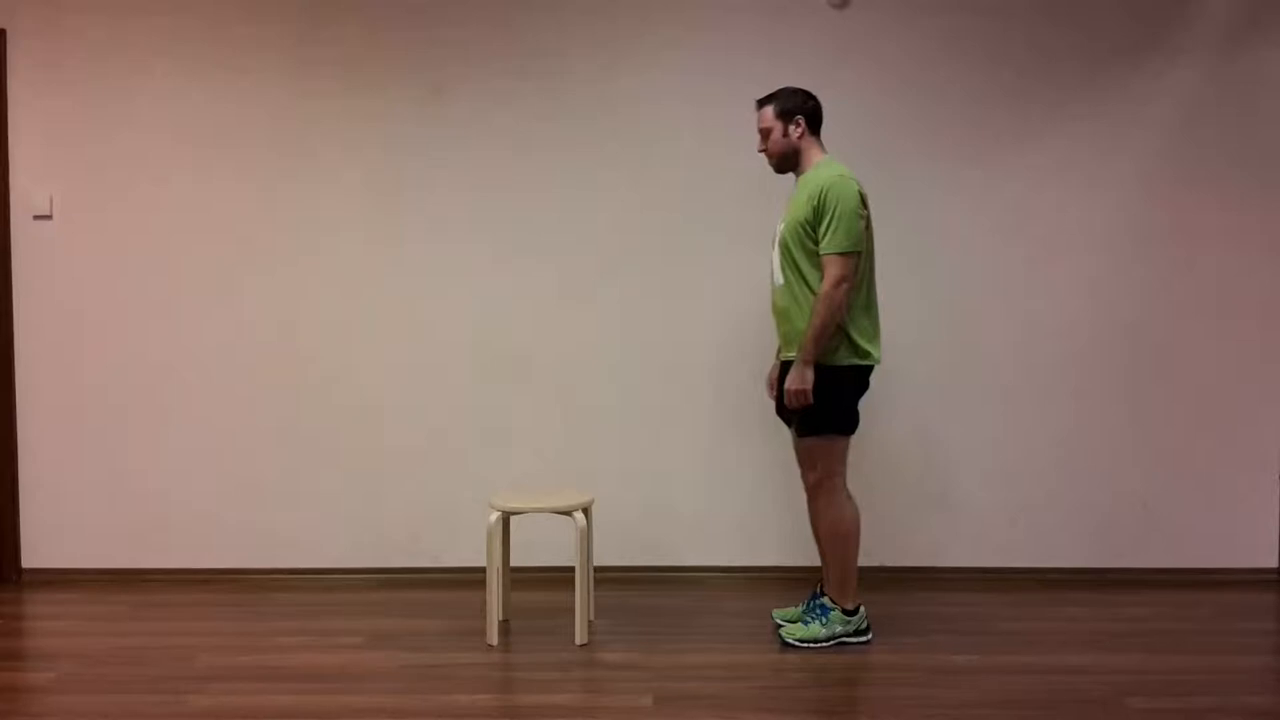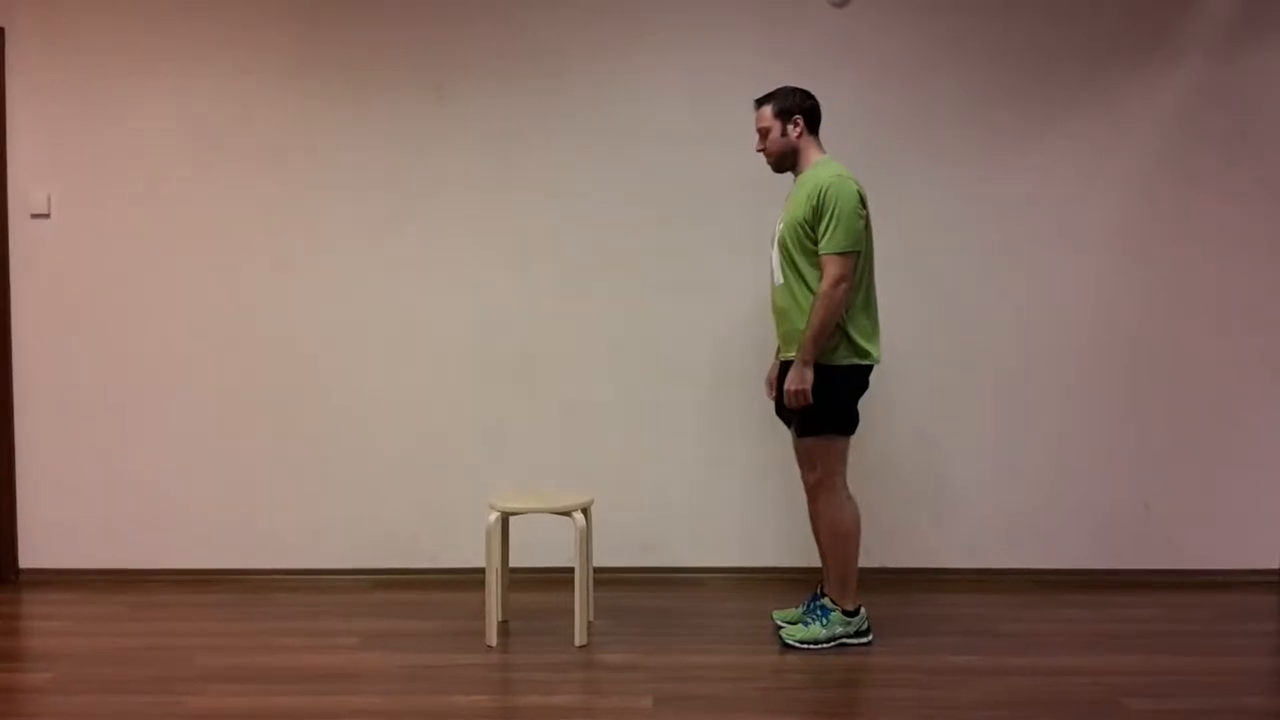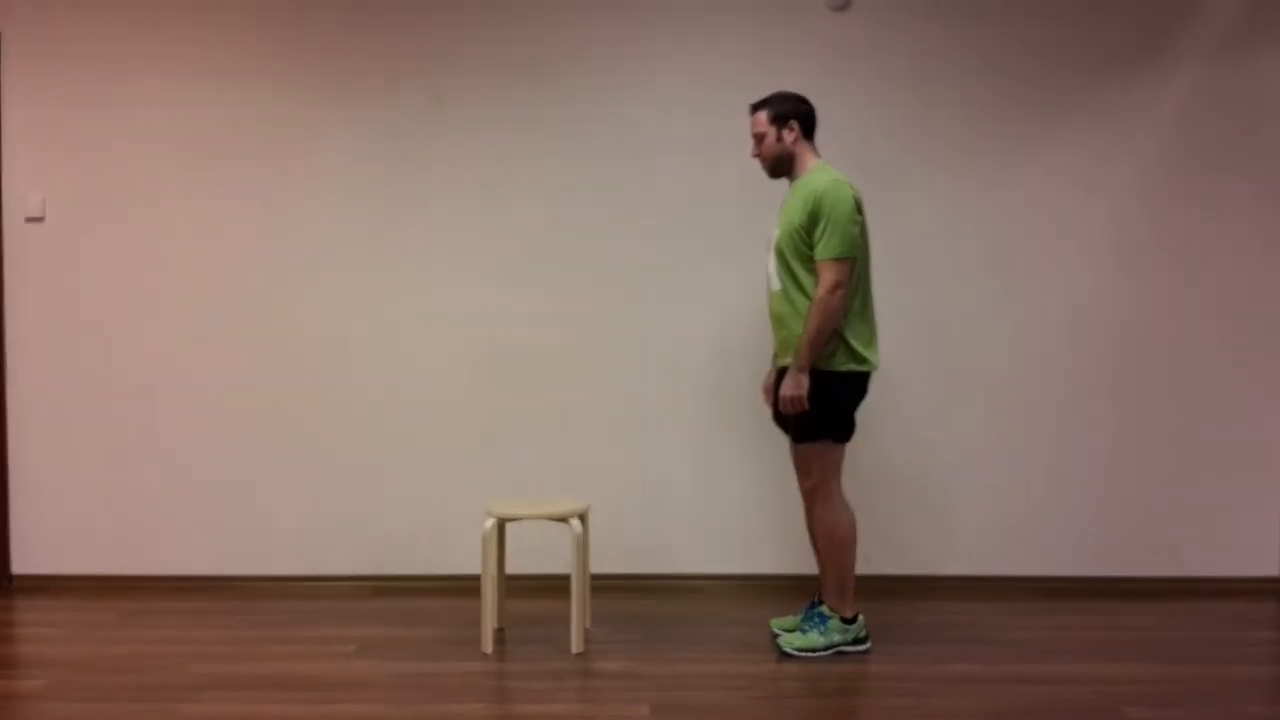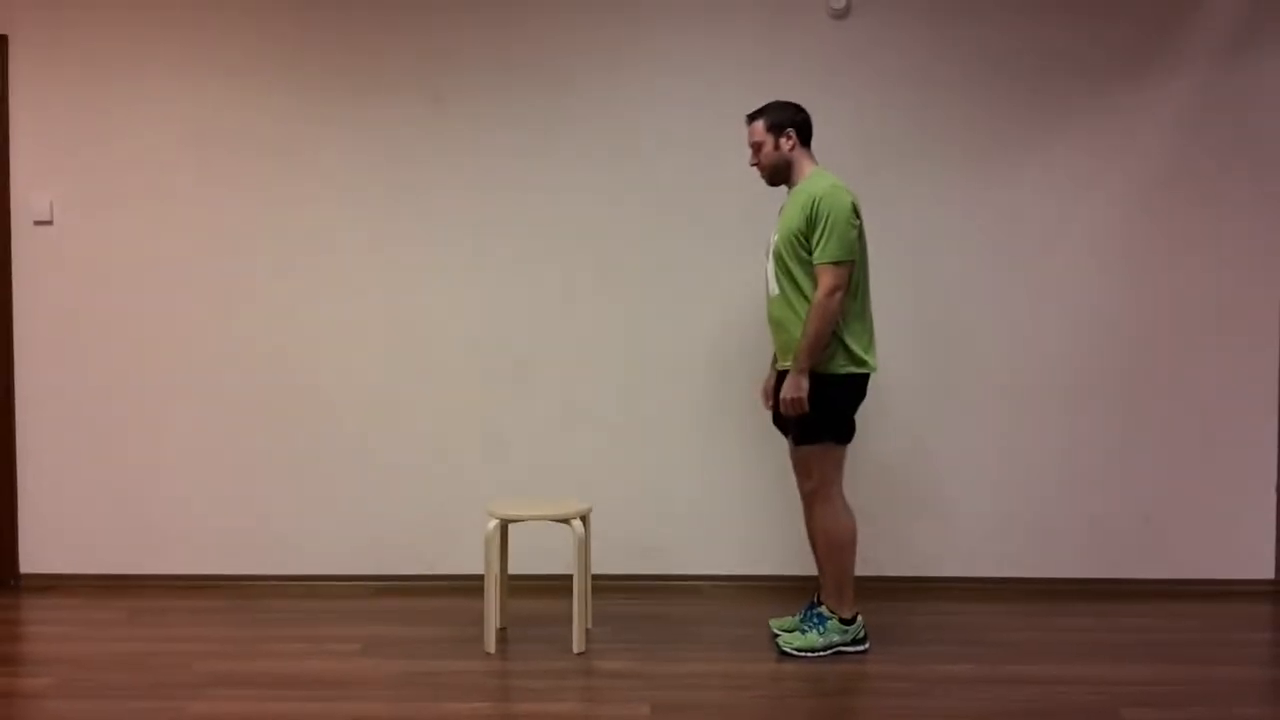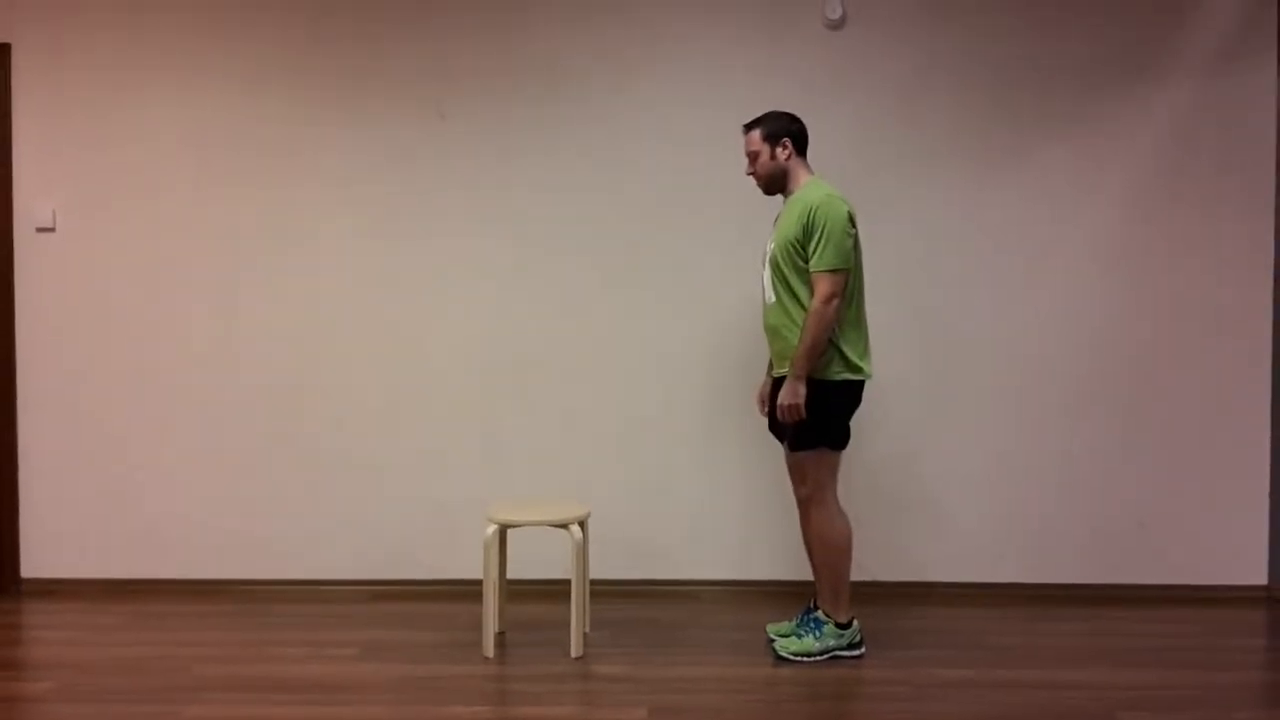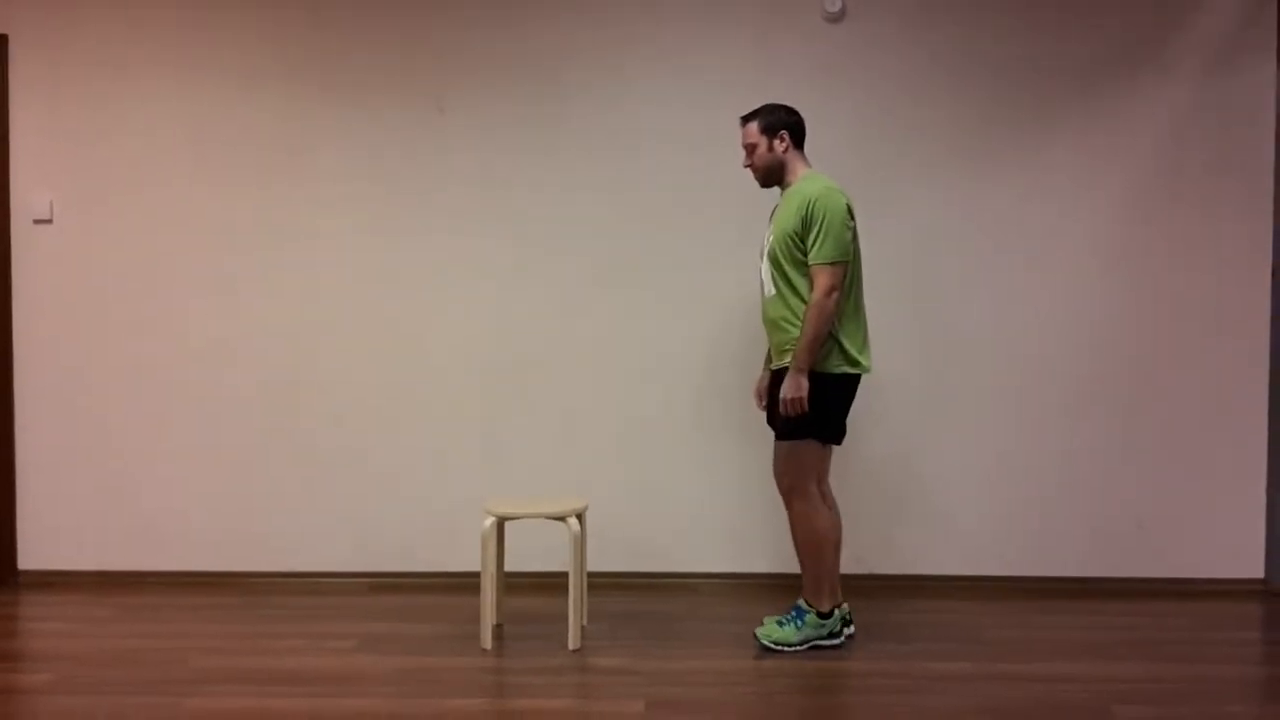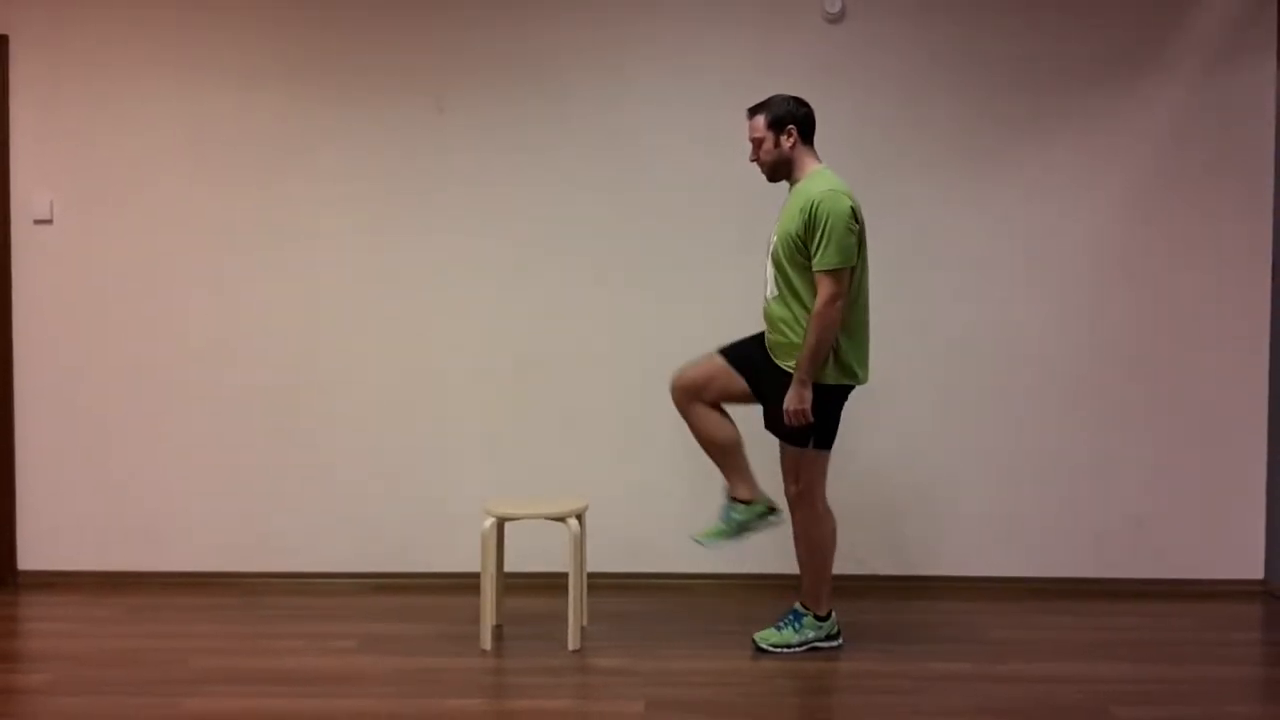
dt=0.7s
person 1, frame 1
left shoulder: (835, 187)
right shoulder: (807, 188)
left elbow: (837, 284)
left wrist: (805, 363)
right wrist: (784, 359)
left hip: (828, 365)
right hip: (807, 362)
left knee: (827, 484)
right knee: (817, 483)
left ankle: (846, 612)
right ankle: (831, 597)
person 1, frame 2
left shoulder: (834, 186)
right shoulder: (803, 188)
left elbow: (837, 284)
left wrist: (804, 363)
right wrist: (783, 358)
left hip: (828, 365)
right hip: (807, 361)
left knee: (827, 484)
right knee: (817, 483)
left ankle: (847, 613)
right ankle: (831, 598)
person 1, frame 3
left shoulder: (830, 192)
right shoulder: (800, 194)
left elbow: (833, 290)
left wrist: (800, 369)
right wrist: (779, 365)
left hip: (826, 371)
right hip: (805, 368)
left knee: (823, 490)
right knee: (813, 489)
left ankle: (844, 619)
right ankle: (829, 605)
person 1, frame 4
left shoulder: (828, 197)
right shoulder: (796, 200)
left elbow: (831, 293)
left wrist: (800, 372)
right wrist: (778, 367)
left hip: (826, 374)
right hip: (803, 371)
left knee: (824, 492)
right knee: (813, 492)
left ankle: (844, 621)
right ankle: (827, 606)
person 1, frame 5
left shoulder: (824, 207)
right shoulder: (792, 210)
left elbow: (827, 301)
left wrist: (797, 378)
right wrist: (774, 375)
left hip: (822, 380)
right hip: (798, 377)
left knee: (818, 497)
right knee: (808, 496)
left ankle: (840, 625)
right ankle: (825, 611)
person 1, frame 6
left shoulder: (822, 199)
right shoulder: (788, 203)
left elbow: (827, 293)
left wrist: (797, 372)
right wrist: (770, 367)
left hip: (819, 371)
right hip: (796, 368)
left knee: (797, 485)
right knee: (809, 485)
left ankle: (820, 615)
right ankle: (828, 606)
person 1, frame 7
left shoulder: (828, 200)
right shoulder: (800, 194)
left elbow: (832, 299)
left wrist: (803, 382)
left hip: (813, 369)
right hip: (777, 350)
left knee: (803, 490)
right knee: (689, 384)
left ankle: (817, 618)
right ankle: (747, 499)
